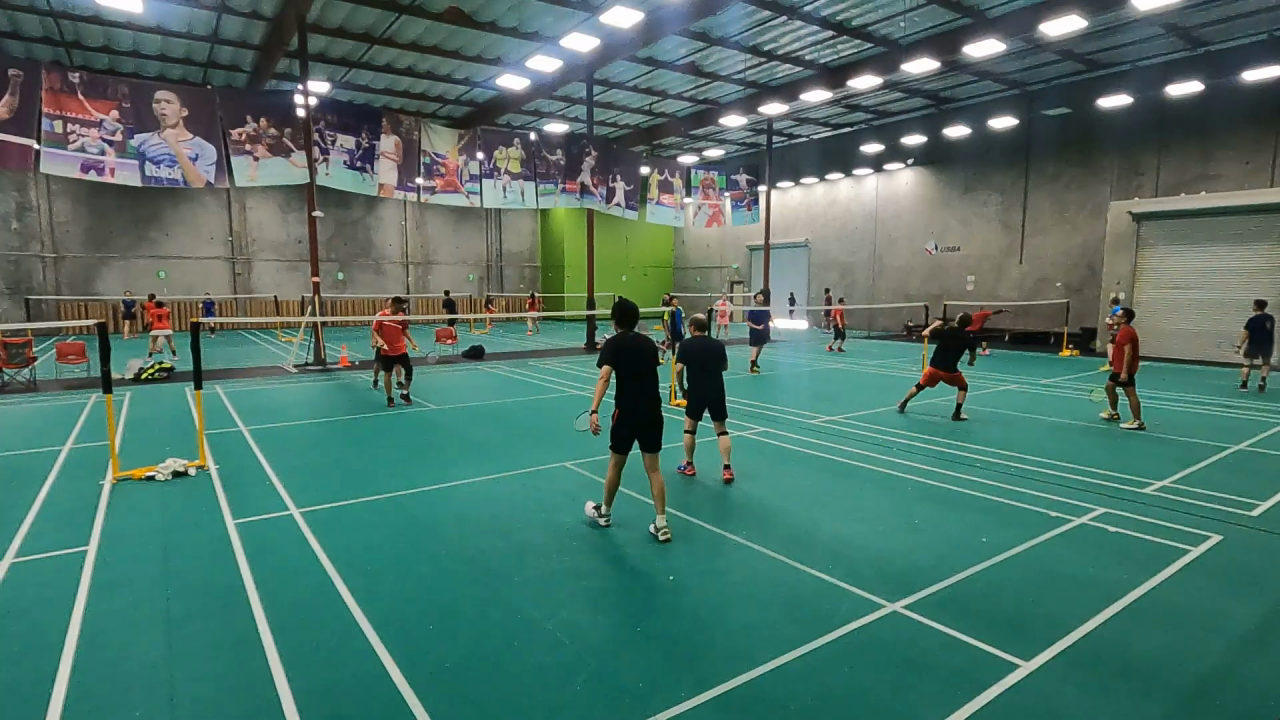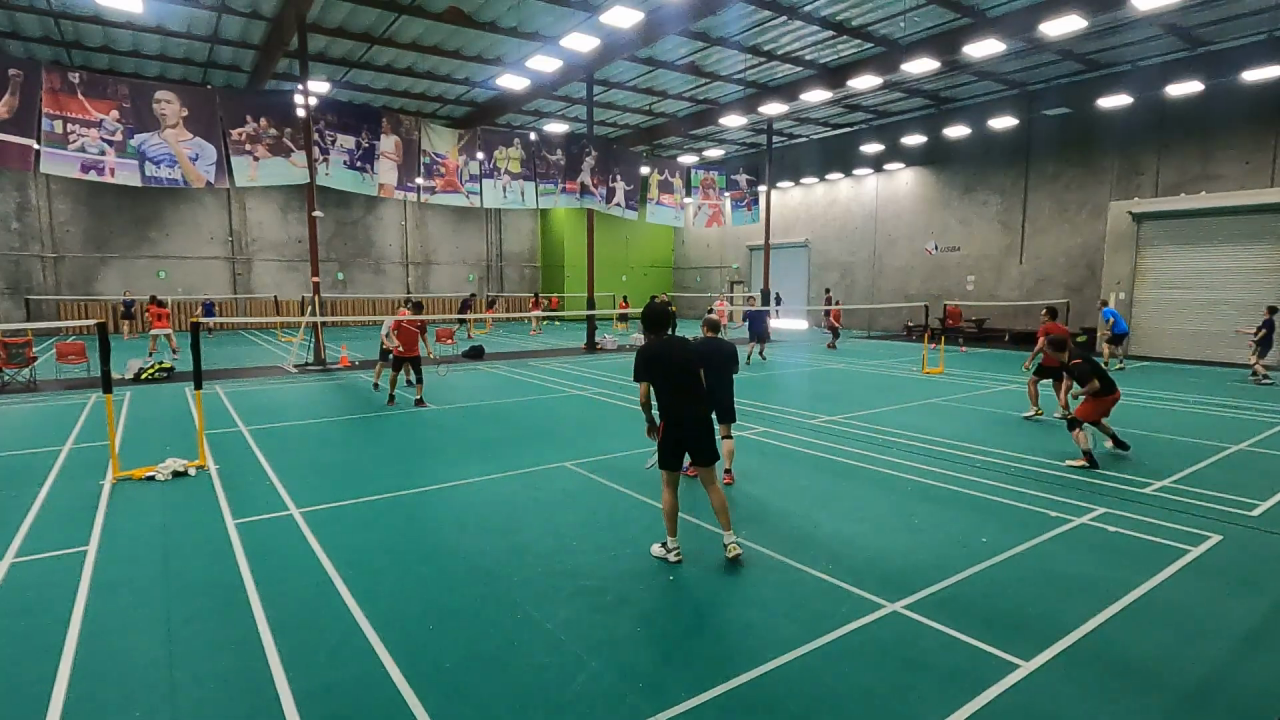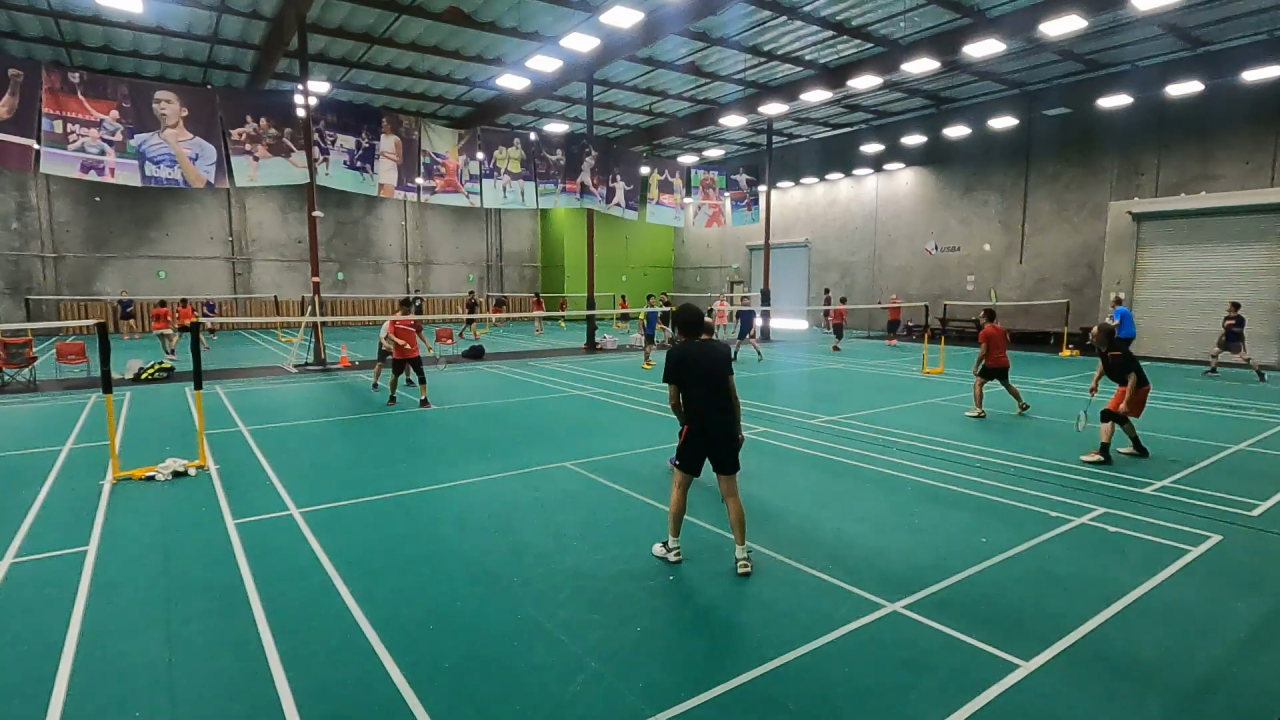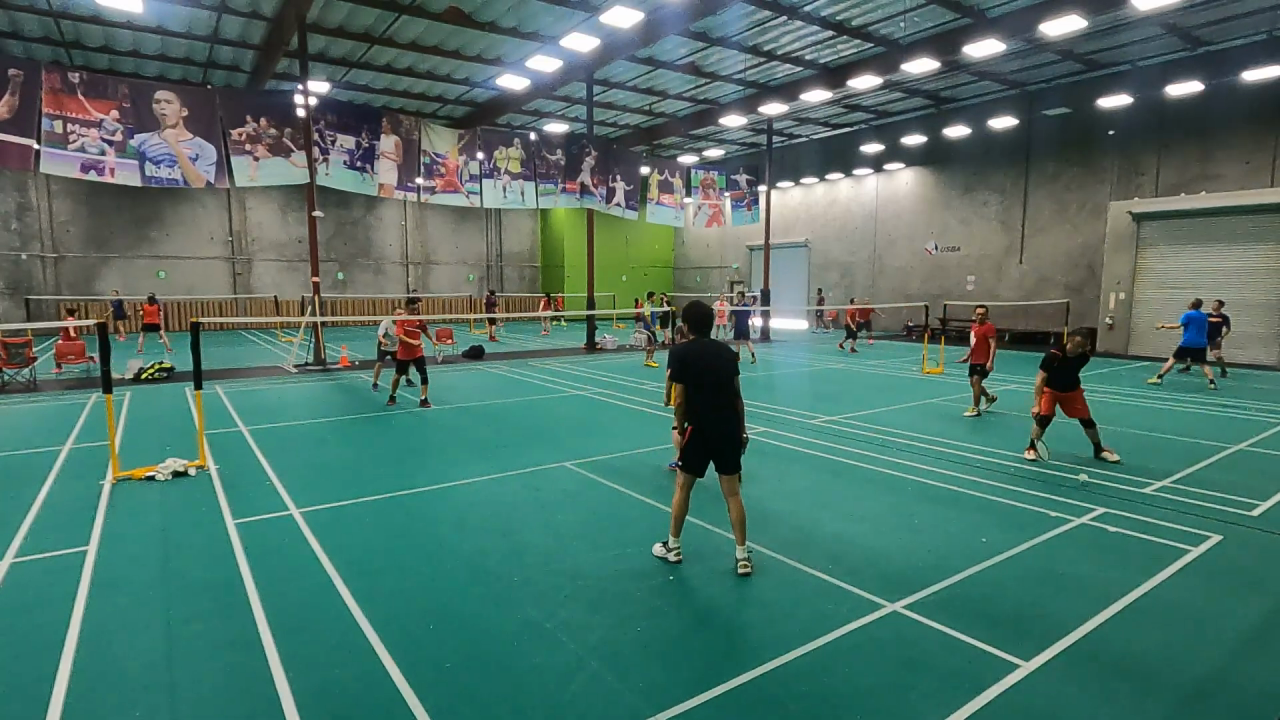
dt=1s
person 1, frame 1
left shoulder: (613, 343)
right shoulder: (649, 343)
left elbow: (604, 377)
left wrist: (594, 411)
left hip: (627, 412)
right hip: (652, 411)
left knee: (615, 465)
right knee: (653, 469)
left ankle: (604, 512)
right ankle: (661, 524)
person 1, frame 2
left shoulder: (646, 352)
right shoulder: (688, 345)
left elbow: (644, 397)
right elbow: (702, 384)
left wrist: (650, 423)
left hip: (673, 424)
right hip: (701, 419)
left knee: (669, 486)
right knee: (711, 483)
left ankle: (671, 547)
right ankle: (730, 541)
person 1, frame 3
left shoulder: (677, 353)
right shoulder: (721, 349)
left elbow: (675, 400)
right elbow: (733, 395)
right wrist: (738, 428)
left hip: (697, 428)
right hip: (726, 427)
left knee: (679, 487)
right knee: (731, 492)
left ankle: (672, 547)
right ankle: (742, 556)
person 1, frame 4
left shoulder: (680, 353)
right shoulder: (726, 351)
left elbow: (679, 401)
right elbow: (737, 396)
left wrist: (680, 430)
right wrist: (741, 430)
left hip: (699, 429)
right hip: (729, 429)
left knee: (682, 487)
right knee: (732, 493)
left ankle: (673, 547)
right ankle: (742, 556)
